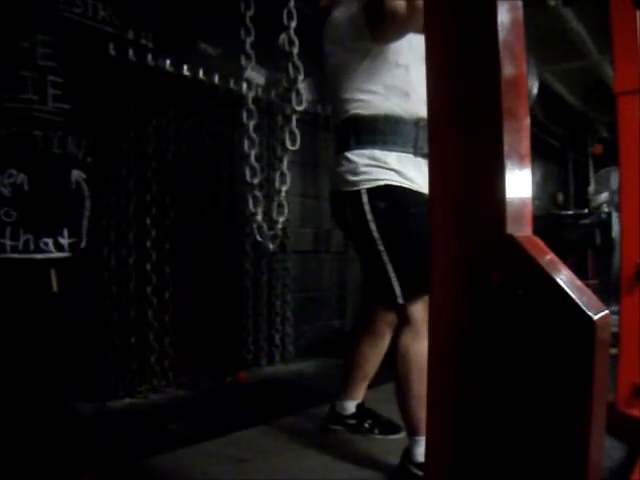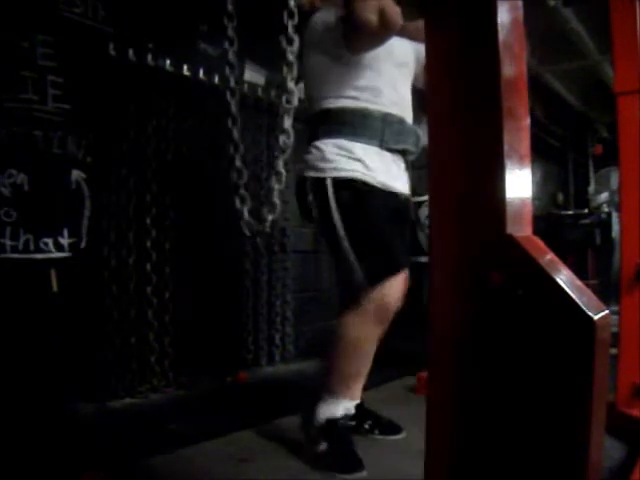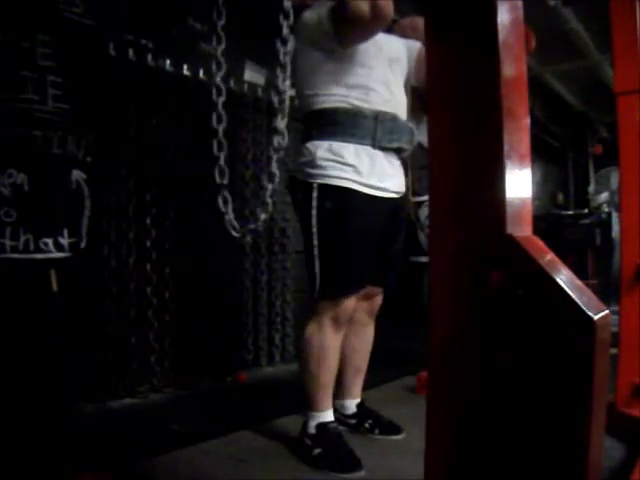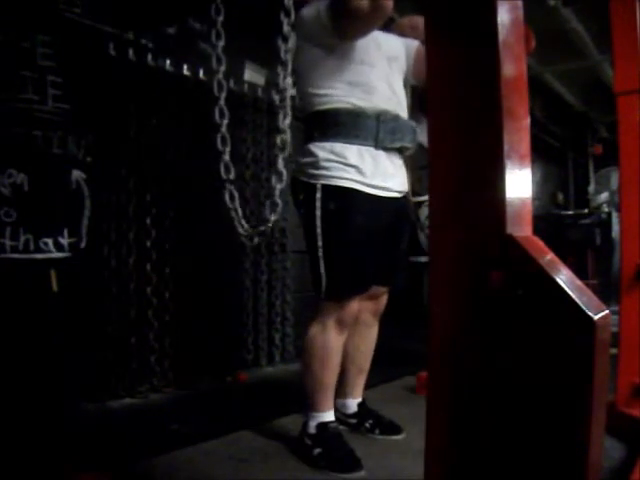
dt=0.5s
person 1, frame 1
left shoulder: (417, 40)
left hip: (415, 185)
right hip: (379, 185)
left knee: (388, 310)
right knee: (421, 312)
left ankle: (348, 407)
person 1, frame 2
left shoulder: (404, 46)
left hip: (389, 182)
right hip: (344, 178)
left knee: (378, 299)
right knee: (384, 294)
left ankle: (349, 407)
right ankle: (325, 415)
person 1, frame 3
left shoulder: (395, 43)
left hip: (387, 186)
right hip: (338, 182)
left knee: (368, 302)
right knee: (338, 307)
left ankle: (350, 406)
right ankle: (318, 426)
person 1, frame 4
left shoulder: (392, 42)
left hip: (389, 184)
right hip: (341, 182)
left knee: (372, 301)
right knee: (340, 307)
left ankle: (351, 406)
right ankle: (318, 426)
